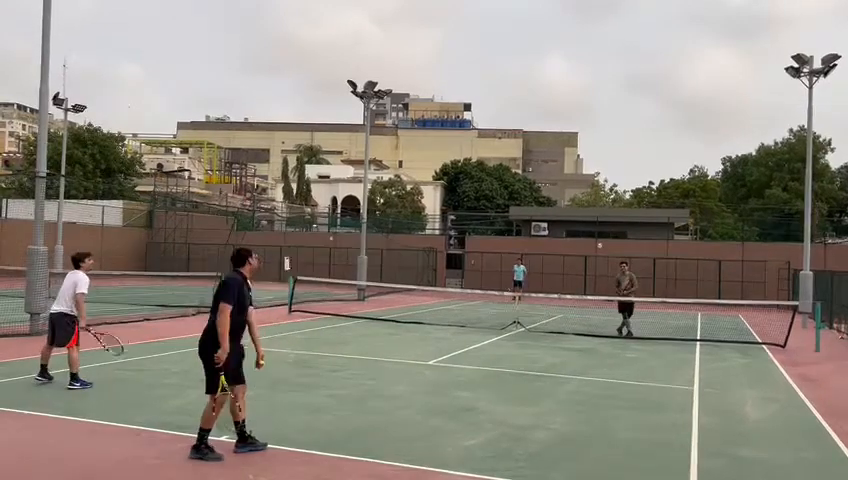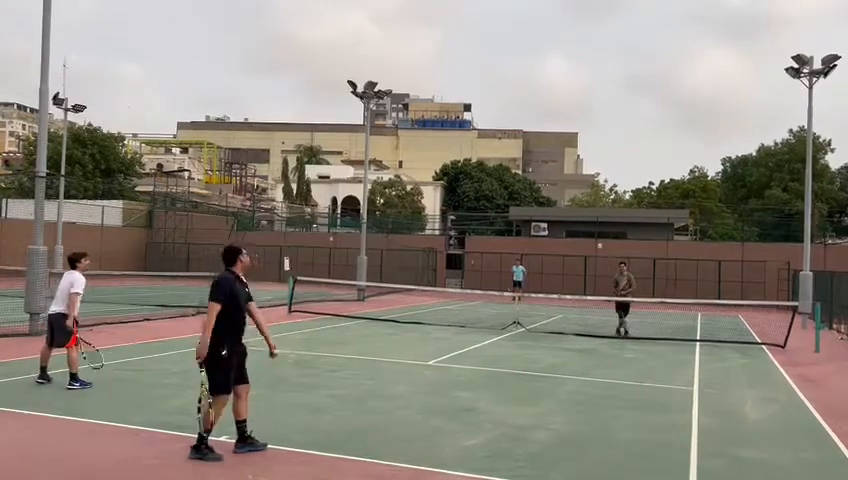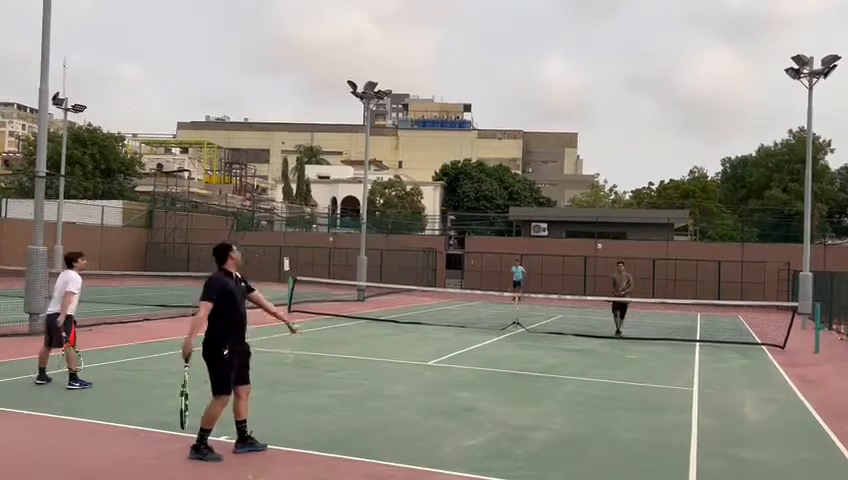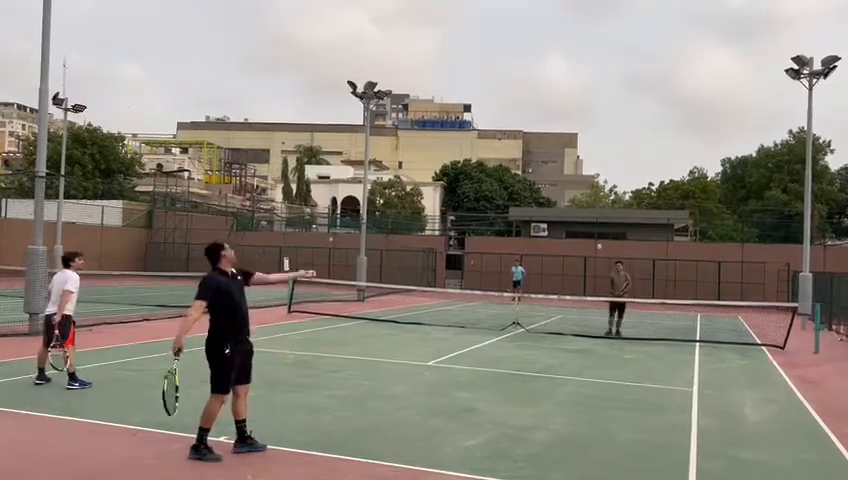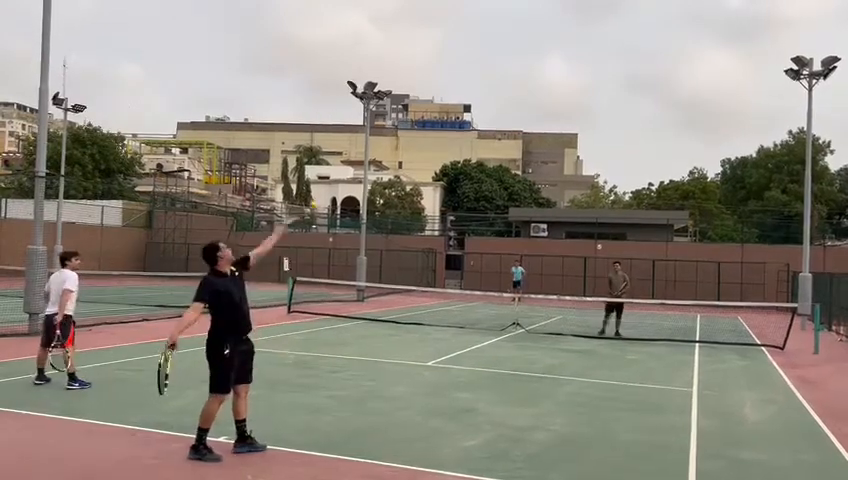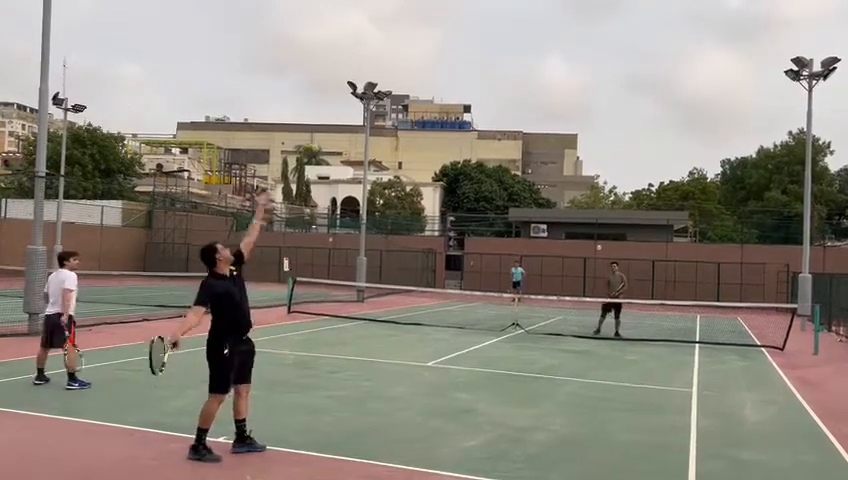
dt=0.1s
person 1, frame 1
left shoulder: (245, 285)
right shoulder: (232, 281)
left elbow: (250, 319)
right elbow: (223, 314)
left wrist: (259, 349)
right wrist: (223, 346)
left hip: (232, 347)
right hip: (217, 347)
left knee: (239, 391)
right knee: (219, 396)
left ankle: (243, 439)
right ankle: (200, 445)
person 1, frame 2
left shoulder: (242, 283)
right shoulder: (224, 280)
left elbow: (254, 312)
right elbow: (212, 313)
left wrist: (269, 341)
right wrist: (204, 343)
left hip: (234, 346)
right hip: (220, 348)
left knee: (242, 391)
right knee: (221, 397)
left ankle: (243, 439)
right ankle: (200, 446)
person 1, frame 3
left shoulder: (239, 279)
right shoulder: (216, 280)
left elbow: (261, 300)
right elbow: (203, 311)
left wrist: (285, 319)
right wrist: (190, 339)
left hip: (237, 345)
right hip: (219, 347)
left knee: (242, 391)
right knee: (221, 396)
left ankle: (243, 439)
right ankle: (199, 445)
person 1, frame 4
left shoulder: (237, 275)
right shoulder: (211, 280)
left elbow: (266, 278)
right elbow: (195, 309)
left wrist: (296, 274)
right wrist: (180, 335)
left hip: (241, 343)
right hip: (222, 346)
left knee: (241, 391)
right knee: (219, 396)
left ankle: (243, 439)
right ankle: (199, 445)
person 1, frame 5
left shoulder: (236, 271)
right shoulder: (210, 283)
left elbow: (260, 251)
right elbow: (194, 310)
left wrist: (280, 230)
right wrist: (175, 334)
left hip: (242, 343)
right hip: (223, 346)
left knee: (242, 391)
right knee: (219, 395)
left ankle: (243, 440)
right ankle: (198, 446)
person 1, frame 6
left shoulder: (235, 268)
right shoulder: (210, 286)
left elbow: (251, 237)
right elbow: (195, 314)
left wrist: (260, 210)
right wrist: (177, 334)
left hip: (243, 342)
right hip: (223, 346)
left knee: (243, 390)
right knee: (218, 395)
left ankle: (242, 439)
right ankle: (198, 446)
person 2, frame 1
left shoulder: (71, 274)
right shoulder: (83, 278)
right elbow: (79, 299)
right wrist: (82, 319)
left hip: (54, 312)
right hip: (66, 315)
left knee: (49, 344)
right knee: (73, 347)
left ankle: (43, 372)
right ankle: (74, 380)
person 2, frame 2
left shoulder: (67, 274)
right shoulder: (79, 278)
right elbow: (72, 298)
right wrist: (70, 318)
left hip: (52, 313)
right hip: (64, 315)
left knee: (48, 345)
right knee: (72, 347)
left ankle: (42, 374)
right ankle: (74, 380)
person 2, frame 3
left shoulder: (63, 274)
right shoulder: (75, 277)
right elbow: (67, 297)
right wrist: (62, 316)
left hip: (51, 313)
right hip: (64, 316)
left knee: (47, 346)
right knee: (70, 347)
left ankle: (41, 375)
right ankle: (73, 380)
person 2, frame 4
left shoulder: (58, 274)
right shoulder: (73, 276)
right elbow: (65, 296)
right wrist: (59, 314)
left hip: (49, 314)
right hip: (63, 316)
left knee: (45, 346)
right knee: (69, 347)
left ankle: (40, 375)
right ankle: (73, 380)
person 2, frame 5
left shoulder: (54, 275)
right shoulder: (71, 275)
left elbow: (46, 294)
right elbow: (65, 295)
right wrist: (60, 314)
left hip: (49, 314)
right hip: (63, 317)
left knee: (44, 346)
right knee: (68, 347)
left ankle: (40, 376)
right ankle: (72, 380)
person 2, frame 6
left shoulder: (52, 275)
right shoulder: (70, 275)
left elbow: (46, 296)
right elbow: (66, 295)
right wrist: (65, 314)
left hip: (49, 314)
right hip: (62, 316)
left knee: (45, 346)
right knee: (69, 347)
left ankle: (40, 376)
right ankle: (72, 380)
